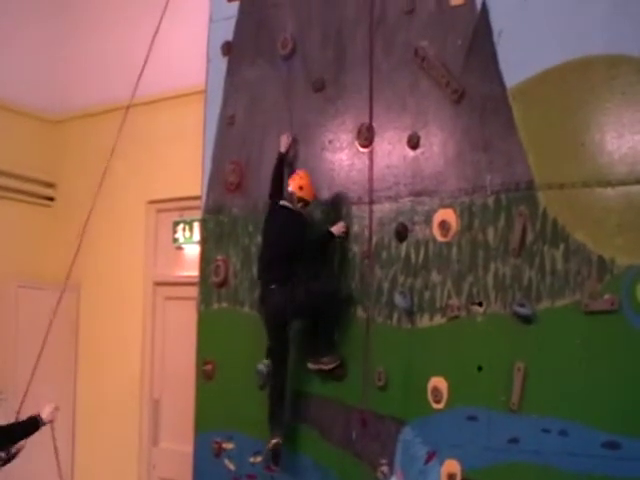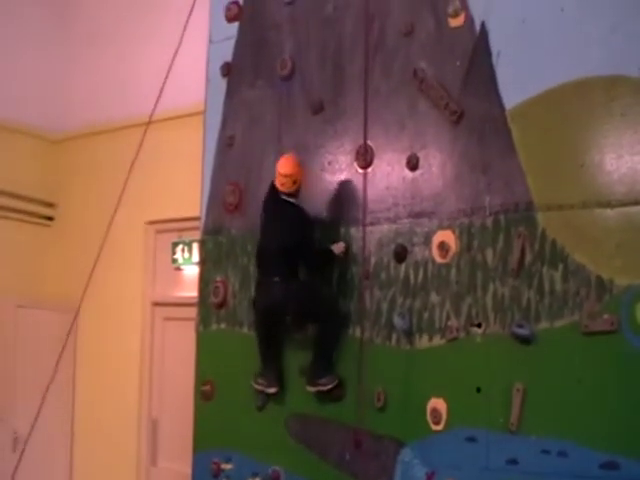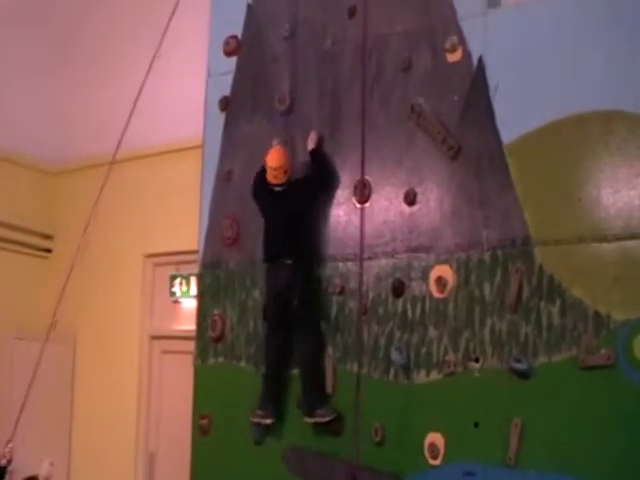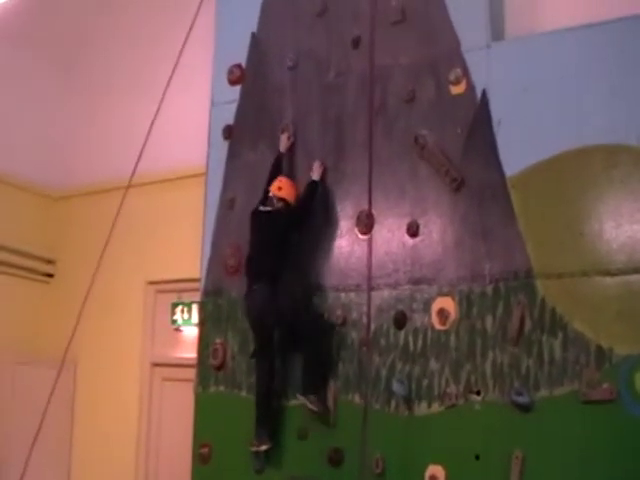
dt=1s
person 1, frame 1
left shoulder: (273, 213)
right shoulder: (296, 222)
left elbow: (275, 184)
right elbow: (308, 251)
left wrist: (282, 154)
right wrist: (331, 233)
left hip: (268, 297)
right hip: (287, 295)
left knee: (279, 364)
right knee: (328, 292)
left ankle: (275, 430)
right ankle: (321, 353)
person 1, frame 2
left shoulder: (270, 205)
right shoulder: (300, 218)
right elbow: (310, 261)
left wrist: (281, 169)
right wrist: (332, 251)
left hip: (264, 287)
right hip: (288, 288)
left knee: (265, 322)
right knee: (331, 316)
left ankle: (270, 374)
right ankle: (318, 374)
person 1, frame 3
left shoulder: (264, 195)
right shoulder: (299, 192)
left elbow: (257, 184)
right elbow: (325, 178)
left wrist: (269, 162)
right wrist: (313, 149)
left hip: (274, 272)
right hip: (298, 271)
left knee: (275, 340)
right knee: (308, 338)
left ankle: (268, 406)
right ankle: (313, 405)
person 1, frame 4
left shoulder: (257, 215)
right shoulder: (281, 219)
left elbow: (271, 183)
right elbow: (304, 207)
left wrist: (281, 153)
right wrist: (315, 179)
left hip: (253, 296)
right hip: (272, 294)
left knee: (265, 364)
left ankle: (262, 433)
